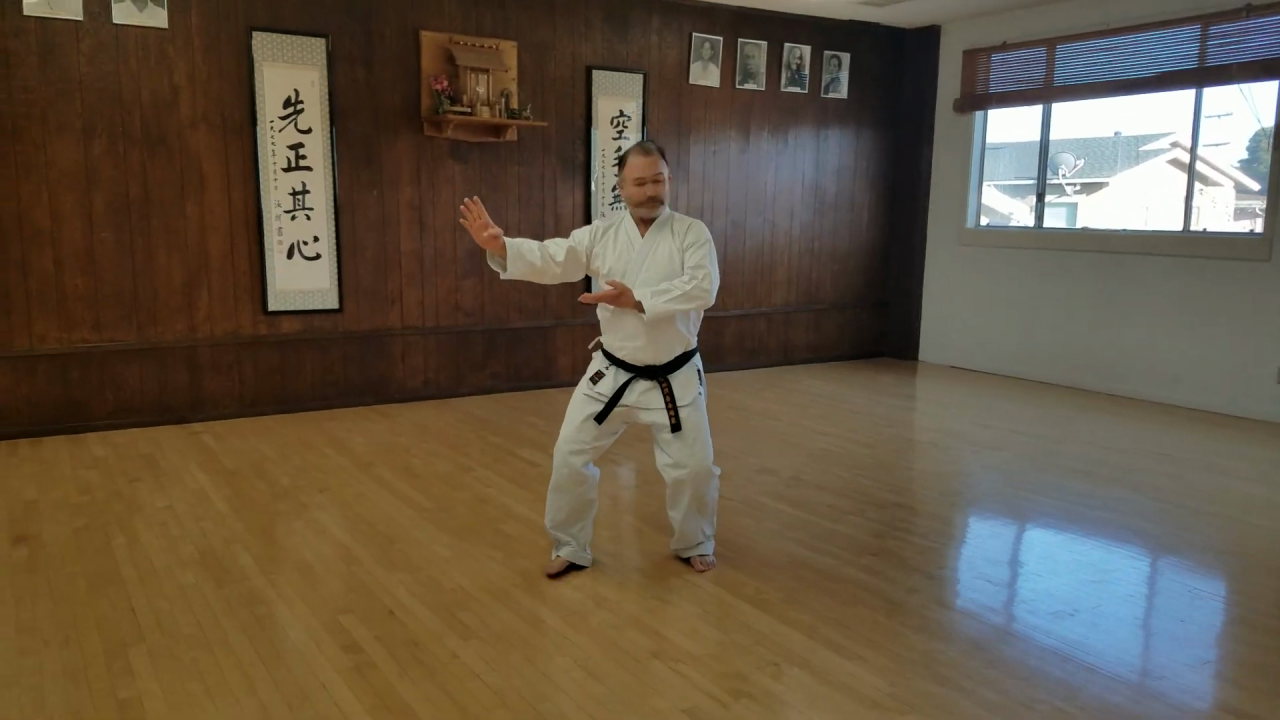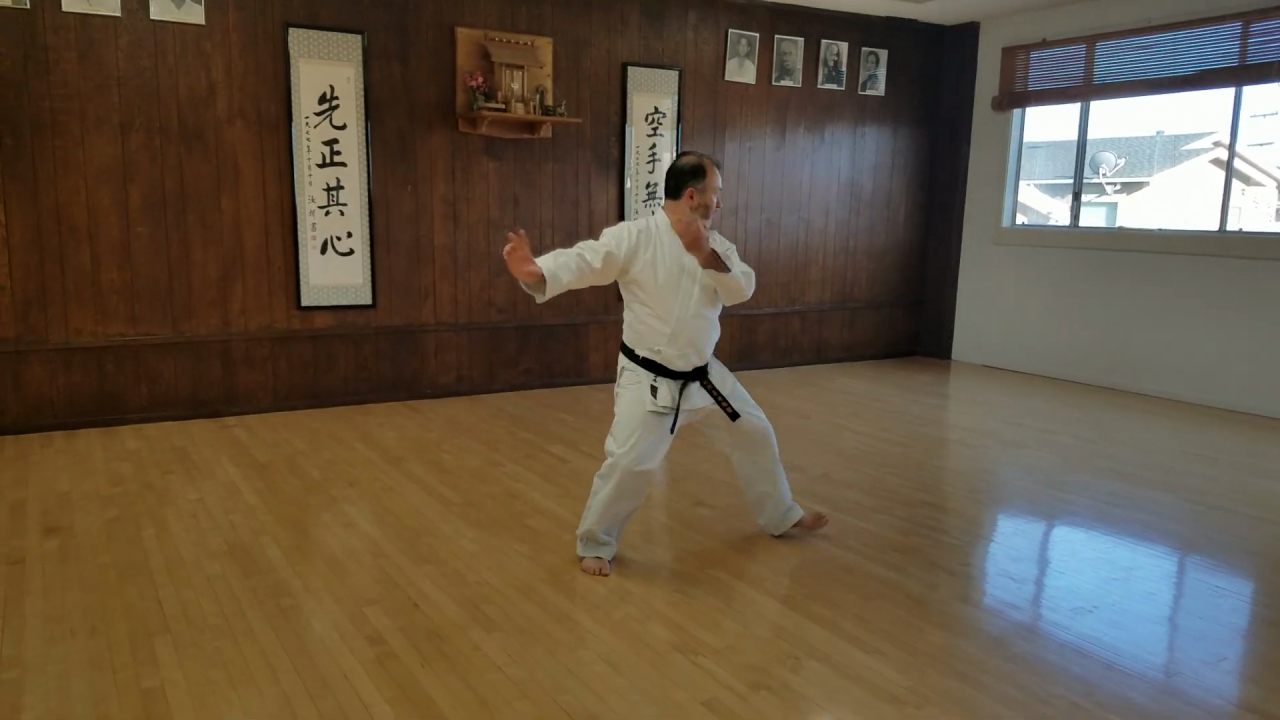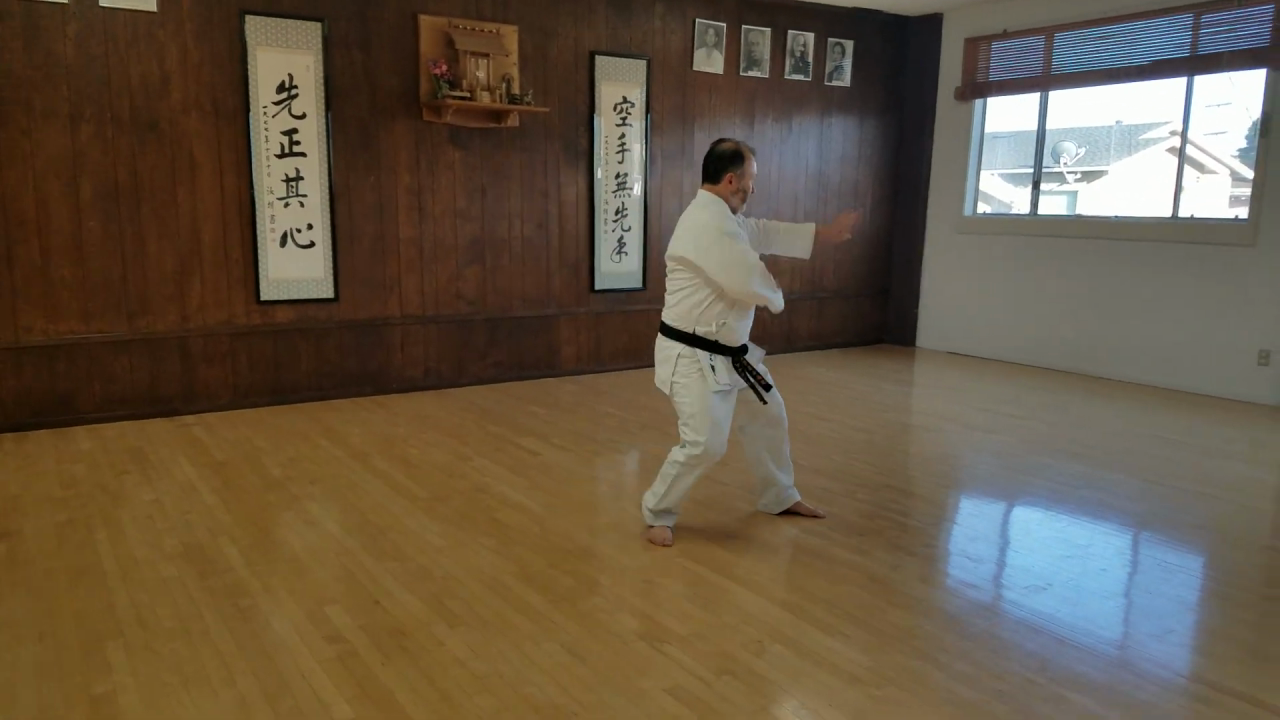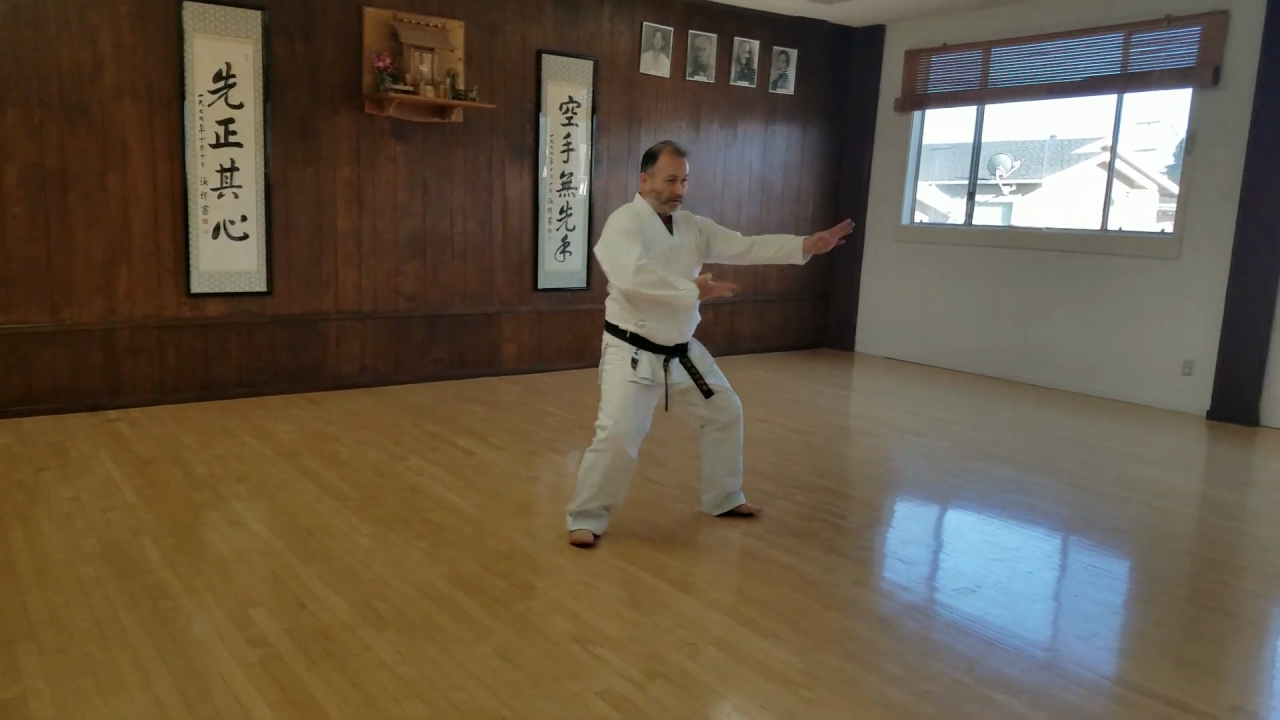
dt=0.4s
person 1, frame 1
left shoulder: (693, 232)
right shoulder: (602, 235)
left elbow: (701, 289)
right elbow: (549, 260)
left wrist: (634, 300)
right wrist: (497, 244)
left hip: (674, 377)
right hip: (613, 374)
left knee: (693, 466)
right knee: (571, 455)
left ankle: (694, 544)
right ankle: (568, 547)
person 1, frame 2
left shoulder: (710, 242)
right shoulder: (632, 237)
left elbow: (740, 289)
right elbow: (581, 261)
left wrist: (709, 256)
right wrist: (534, 274)
left hip: (703, 372)
right hip: (648, 378)
left knee: (754, 435)
right knee: (632, 465)
left ankle: (782, 515)
right ankle: (595, 544)
person 1, frame 3
left shoulder: (723, 217)
right shoulder: (707, 224)
left elbow: (765, 233)
right elbow: (749, 287)
left wrist: (824, 234)
right wrist: (776, 299)
left hip: (724, 353)
right hip: (693, 356)
left knee: (768, 416)
right knee: (704, 444)
left ankle: (779, 497)
right ankle: (660, 512)
person 1, frame 4
left shoulder: (694, 227)
right shoulder: (624, 220)
left elbow: (744, 247)
right elbow: (633, 276)
left wrist: (810, 244)
right wrist: (699, 289)
left hip: (681, 352)
right hip: (631, 354)
left knee: (724, 414)
right knee: (617, 436)
left ankle: (724, 498)
right ankle: (587, 518)
